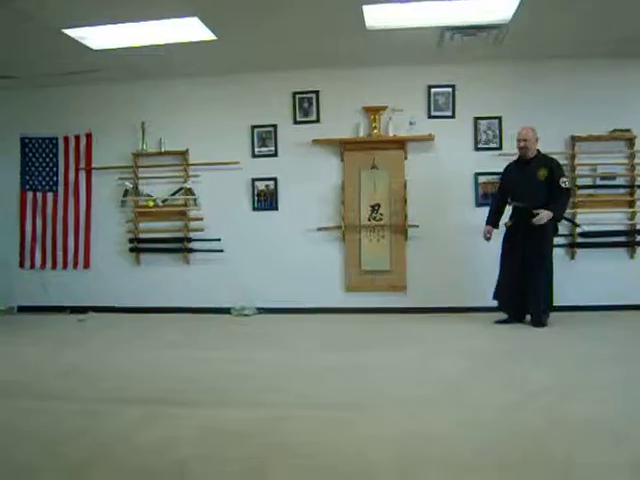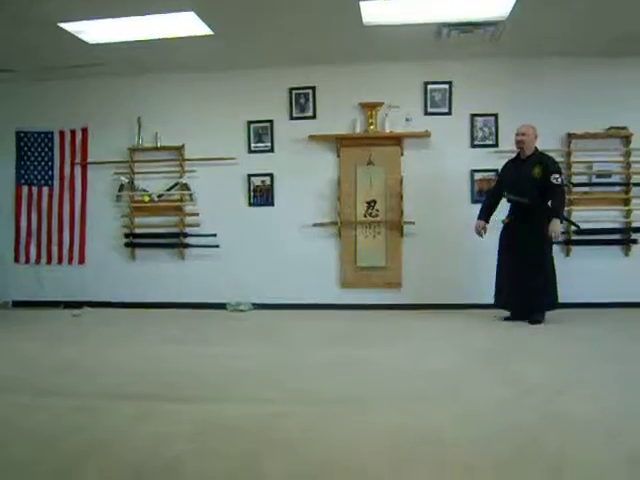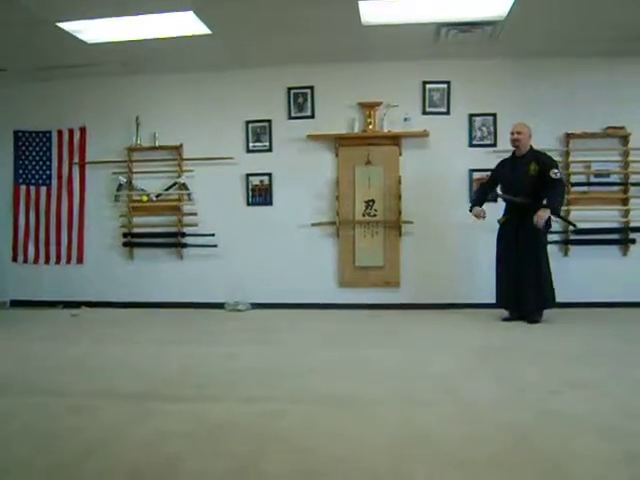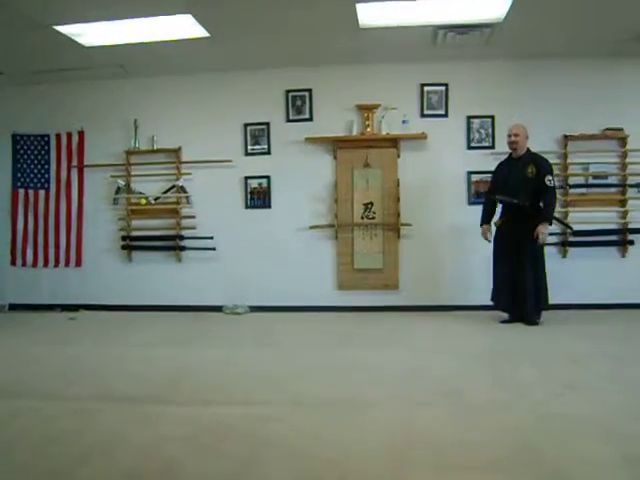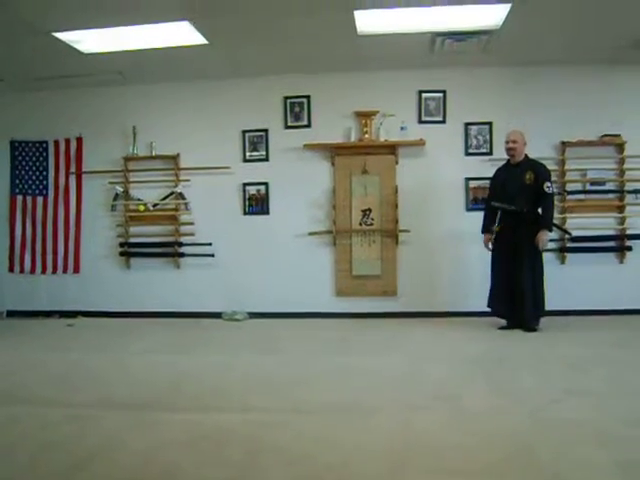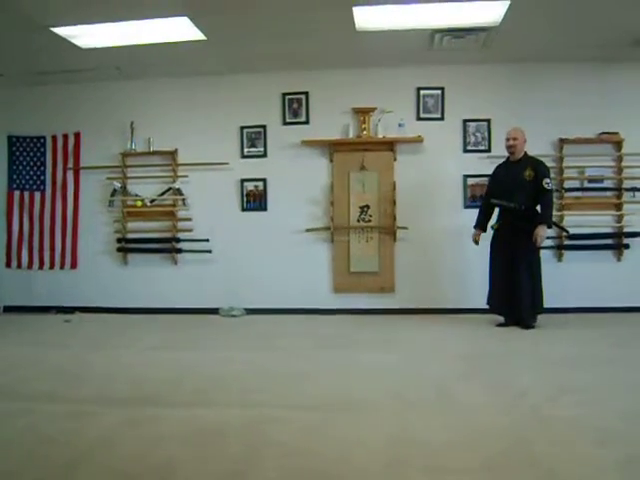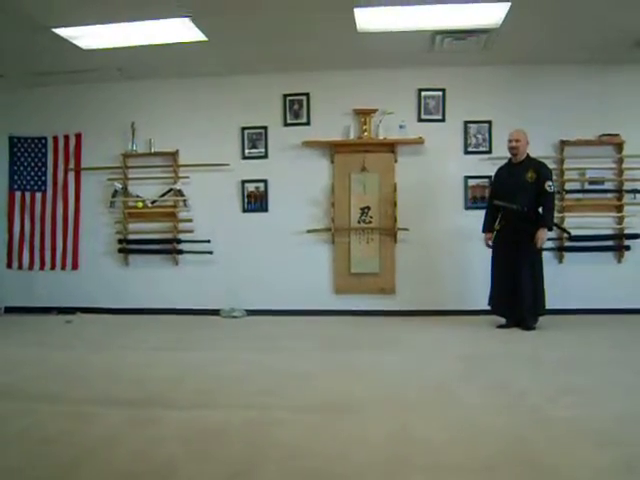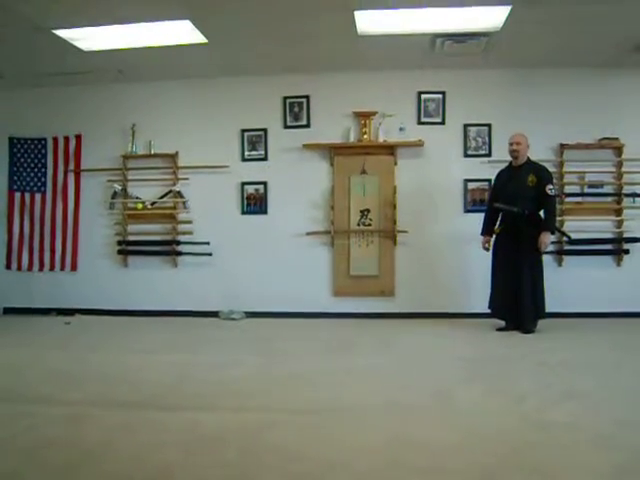
dt=0.3s
person 1, frame 1
left shoulder: (550, 165)
right shoulder: (511, 168)
left elbow: (564, 194)
right elbow: (499, 197)
left wrist: (551, 212)
right wrist: (491, 223)
left hip: (542, 225)
right hip: (516, 223)
left knee: (539, 268)
right knee: (511, 267)
left ankle: (540, 314)
right ankle: (515, 313)
person 1, frame 2
left shoulder: (547, 163)
right shoulder: (510, 166)
left elbow: (558, 192)
right elbow: (495, 193)
left wrist: (556, 218)
right wrist: (483, 218)
left hip: (539, 222)
right hip: (515, 220)
left knee: (538, 266)
right knee: (509, 264)
left ankle: (537, 311)
right ankle: (517, 309)
person 1, frame 3
left shoulder: (542, 160)
right shoulder: (504, 165)
left elbow: (557, 187)
right elbow: (487, 186)
left wrist: (548, 209)
right wrist: (476, 205)
left hip: (534, 220)
right hip: (510, 219)
left knee: (534, 264)
right knee: (508, 264)
left ankle: (534, 310)
right ankle: (516, 309)
person 1, frame 4
left shoulder: (539, 164)
right shoulder: (502, 166)
left elbow: (549, 195)
right elbow: (491, 196)
left wrist: (545, 222)
right wrist: (486, 223)
left hip: (530, 223)
right hip: (507, 223)
left knee: (530, 267)
right knee: (506, 267)
left ankle: (532, 312)
right ankle: (513, 311)
person 1, frame 5
left shoulder: (538, 170)
right shoulder: (500, 173)
left elbow: (547, 201)
right elbow: (491, 204)
left wrist: (545, 229)
right wrist: (488, 230)
left hip: (528, 229)
right hip: (505, 229)
left knee: (528, 273)
right knee: (504, 273)
left ankle: (530, 319)
right ankle: (512, 317)
person 1, frame 6
left shoulder: (537, 167)
right shoulder: (500, 170)
left elbow: (546, 197)
right elbow: (488, 200)
left wrist: (543, 224)
right wrist: (480, 226)
left hip: (527, 226)
right hip: (504, 226)
left knee: (527, 270)
right knee: (502, 271)
left ankle: (528, 316)
right ankle: (509, 315)
person 1, frame 7
left shoulder: (539, 169)
right shoulder: (502, 172)
left elbow: (548, 200)
right elbow: (493, 203)
left wrist: (544, 227)
right wrist: (488, 229)
left hip: (529, 228)
right hip: (506, 228)
left knee: (529, 272)
right knee: (504, 272)
left ankle: (529, 317)
right ankle: (511, 316)
person 1, frame 8
left shoulder: (540, 172)
right shoulder: (502, 175)
left elbow: (549, 204)
right elbow: (493, 206)
left wrist: (547, 231)
right wrist: (487, 233)
left hip: (529, 231)
right hip: (506, 231)
left knee: (528, 276)
right knee: (504, 275)
left ankle: (529, 321)
right ankle: (511, 319)
